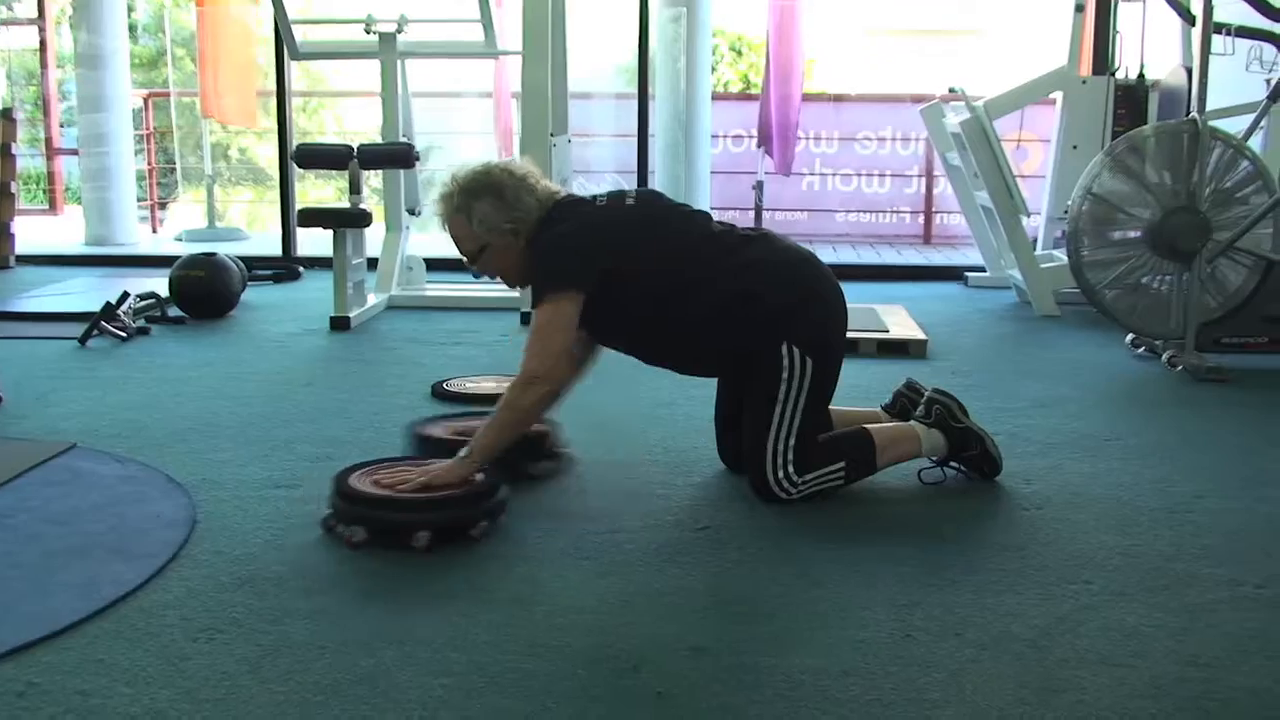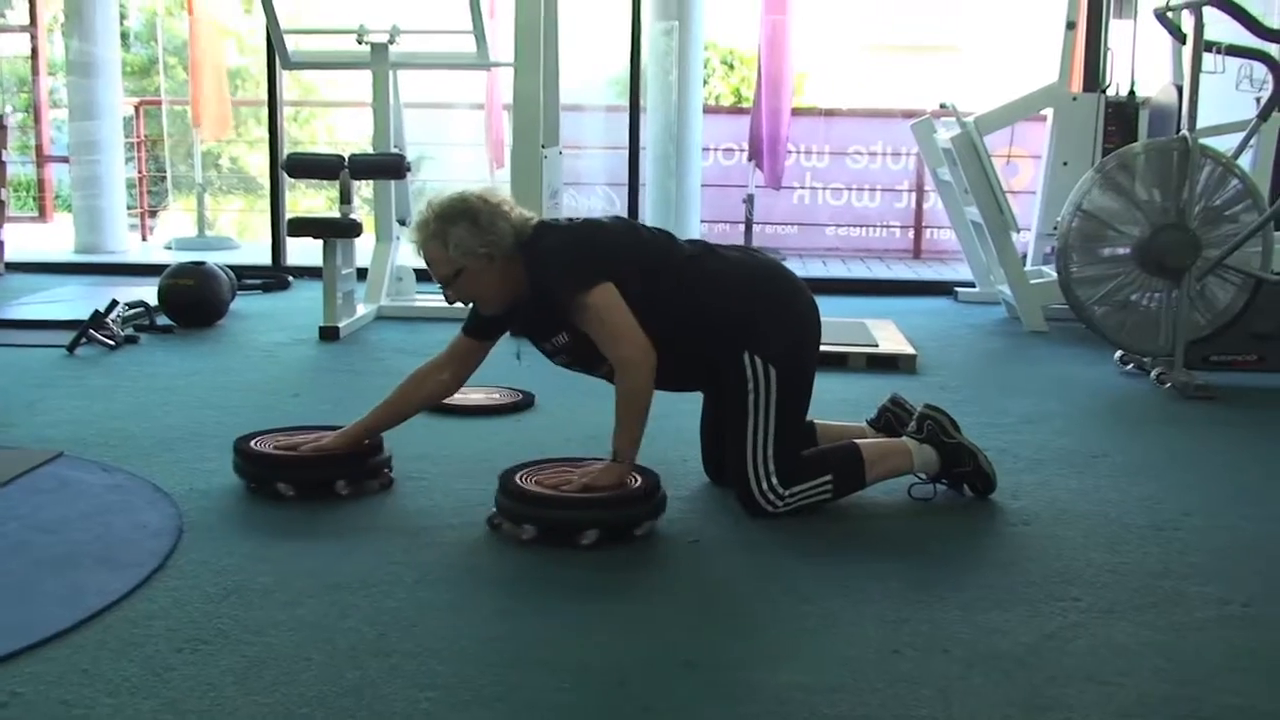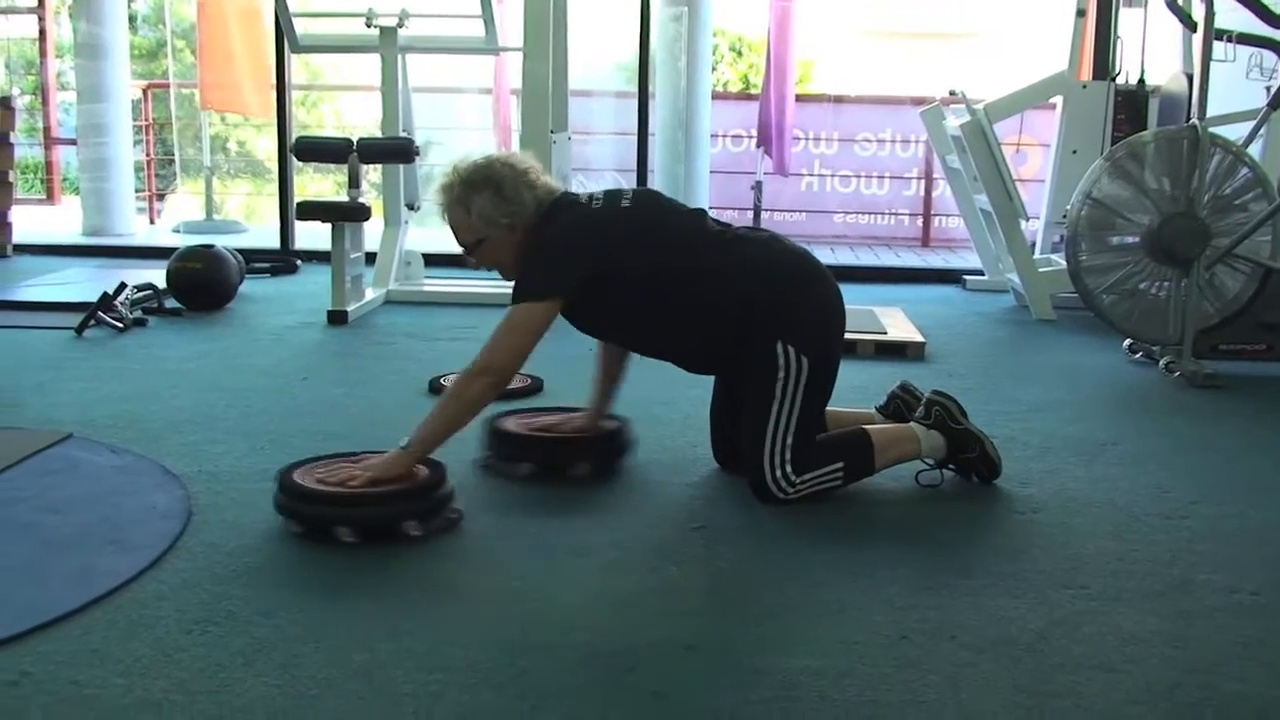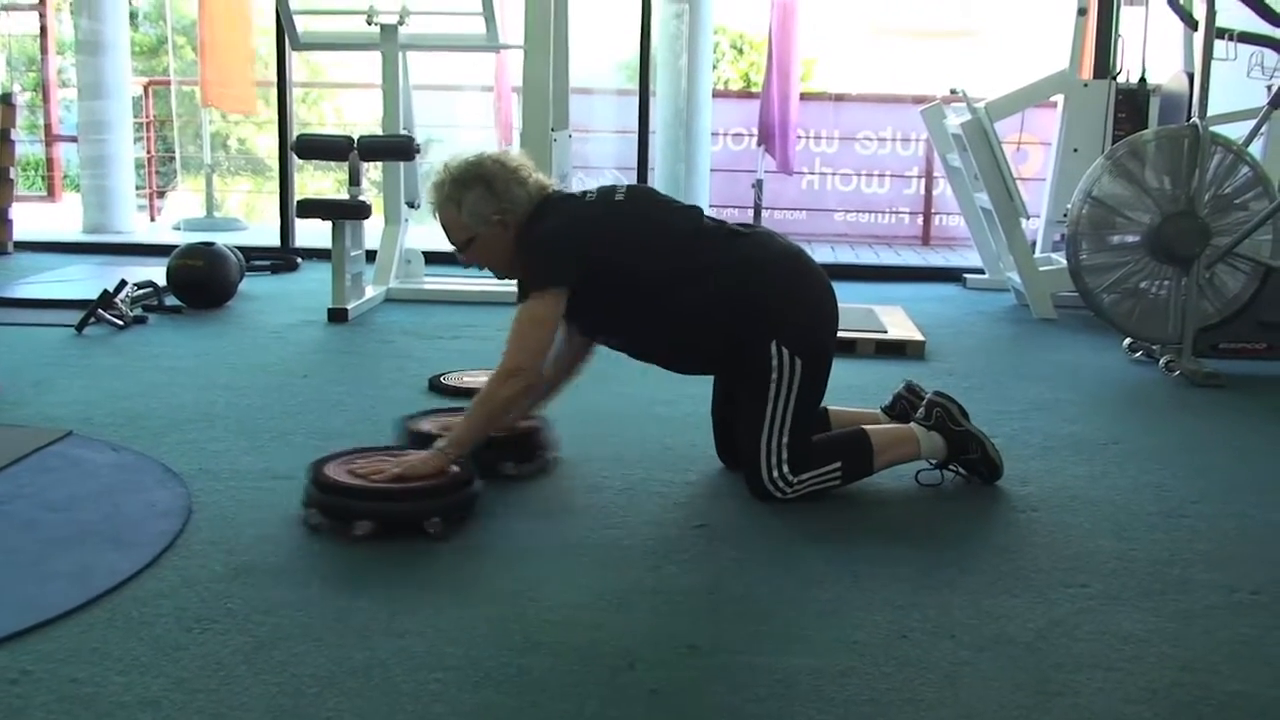
dt=0.7s
person 1, frame 1
left shoulder: (562, 245)
right shoulder: (574, 231)
left elbow: (538, 379)
right elbow: (582, 344)
left wrist: (464, 466)
right wrist: (519, 421)
left hip: (796, 316)
right hip: (768, 315)
left knee: (779, 477)
right knee: (741, 454)
left ankle: (934, 436)
right ankle: (903, 409)
person 1, frame 2
left shoulder: (559, 259)
right shoulder: (510, 288)
left elbow: (637, 360)
right elbow: (442, 372)
left wrist: (621, 463)
right wrist: (349, 436)
left hip: (769, 323)
right hip: (743, 328)
left knee: (765, 489)
right knee: (726, 464)
left ankle: (924, 452)
right ankle: (890, 425)
person 1, frame 3
left shoulder: (561, 244)
right shoulder: (574, 227)
left elbow: (491, 372)
right elbow: (623, 318)
left wrist: (403, 457)
right wrist: (597, 409)
left hip: (792, 310)
right hip: (768, 308)
left knee: (776, 475)
right knee: (734, 452)
left ankle: (932, 439)
right ankle: (901, 411)
person 1, frame 4
left shoulder: (554, 242)
right shoulder: (560, 232)
left elbow: (520, 376)
right elbow: (570, 346)
left wrist: (443, 454)
right wrist: (483, 418)
left hip: (787, 308)
right hip: (764, 305)
left knee: (774, 474)
right knee: (738, 449)
left ankle: (934, 438)
right ankle: (906, 412)
